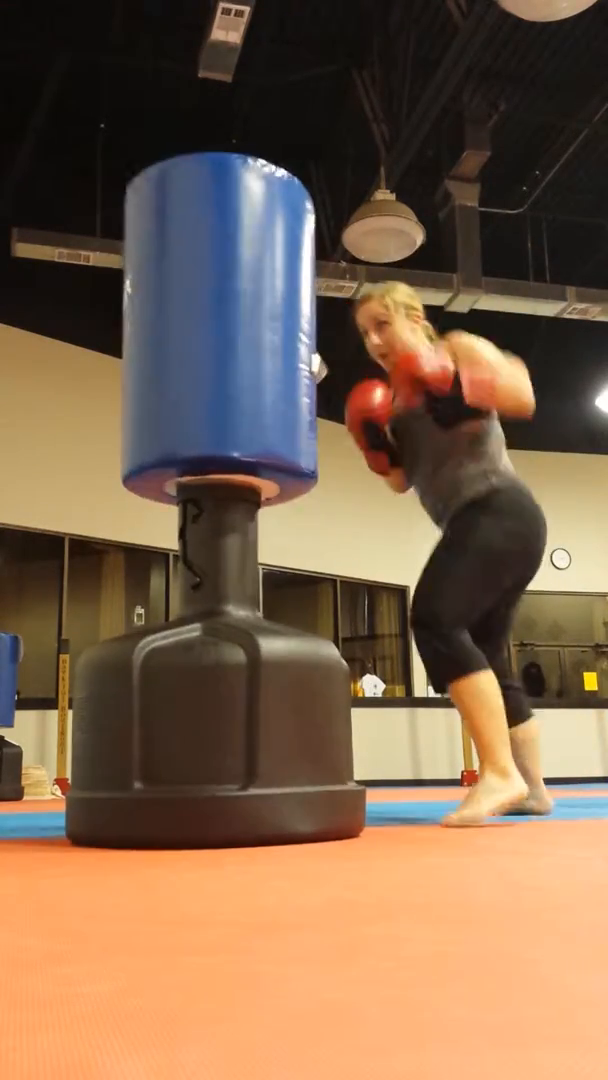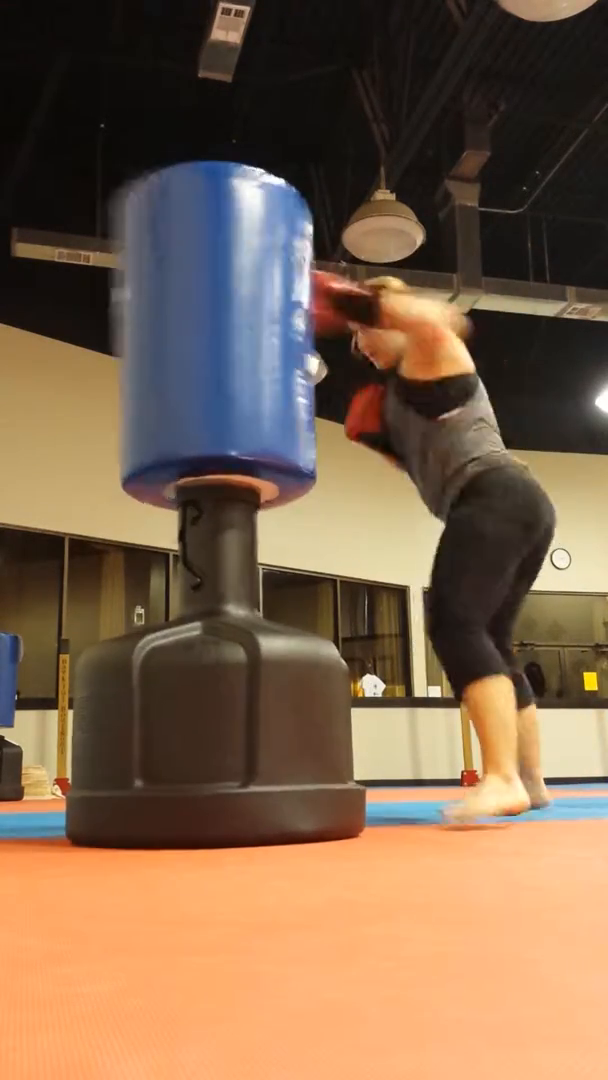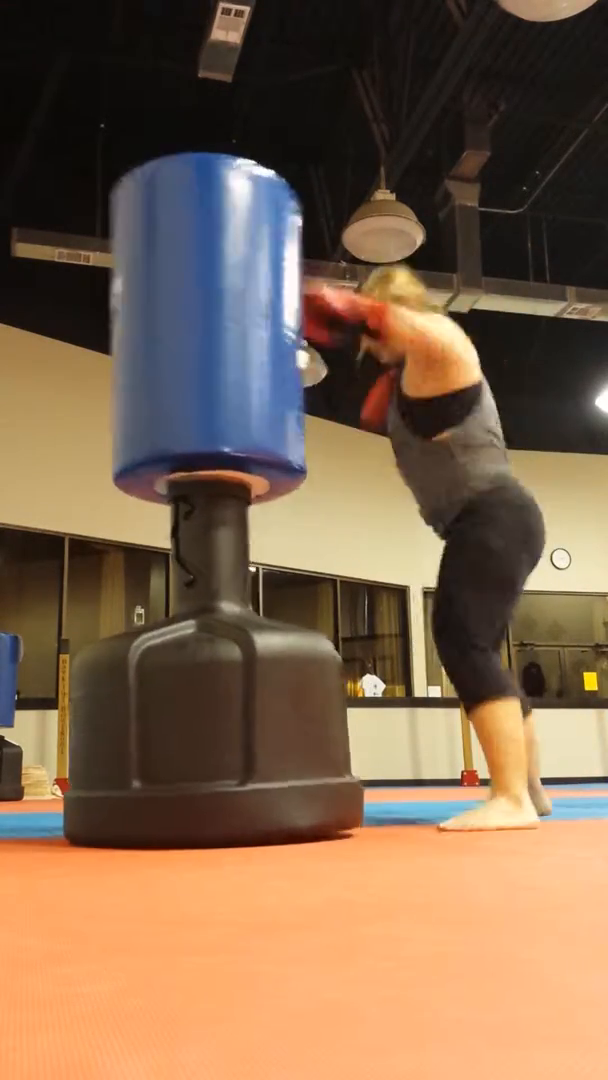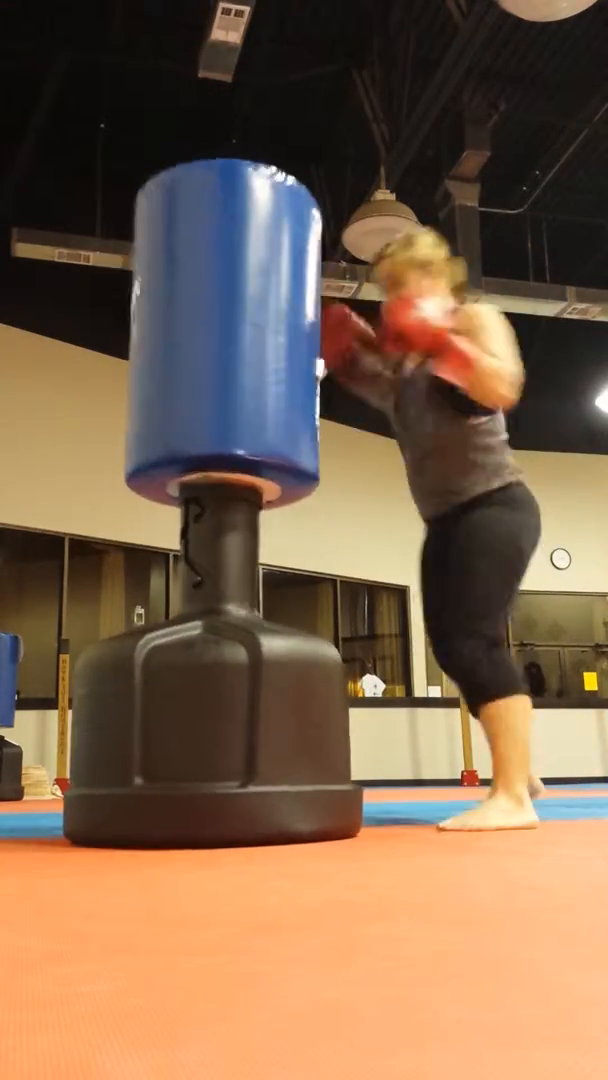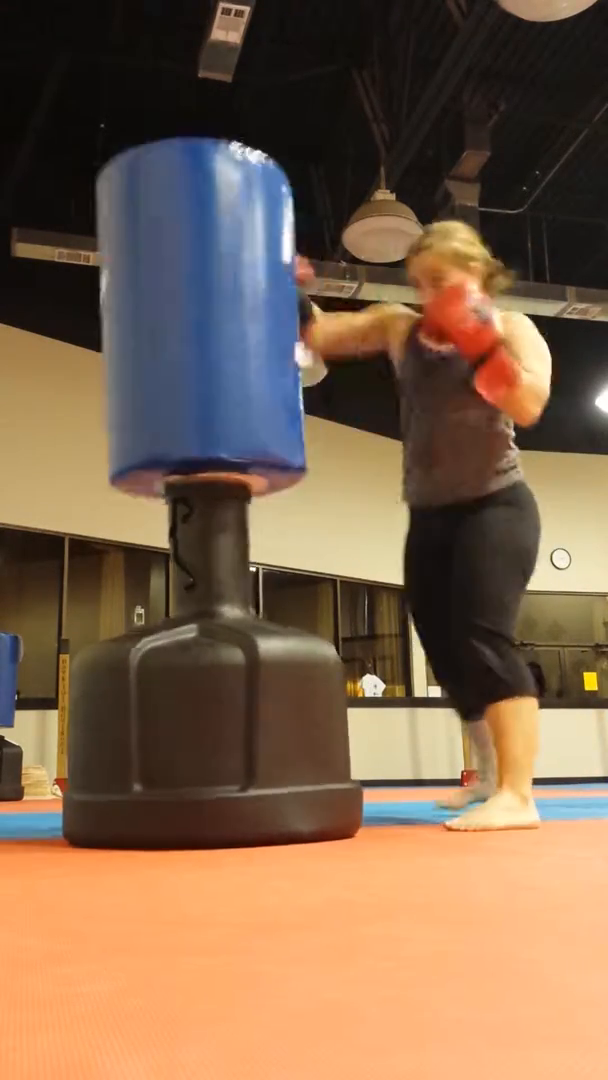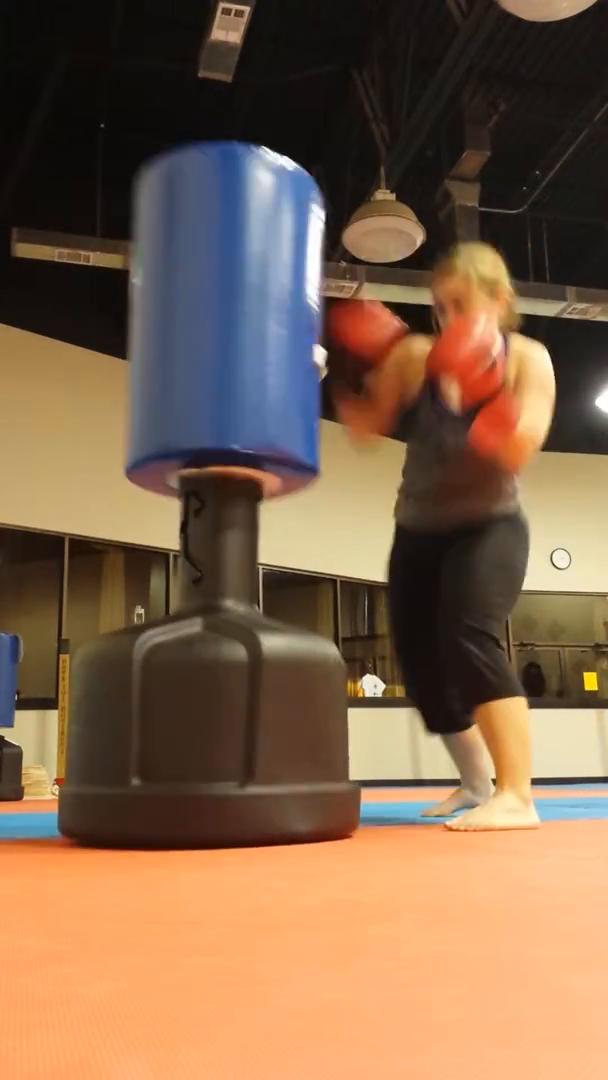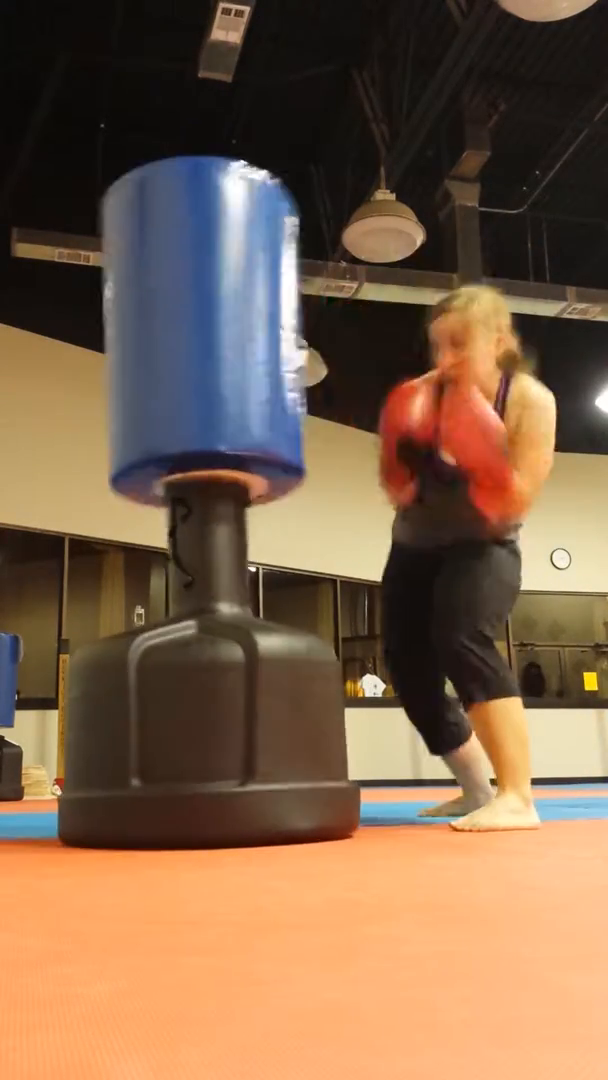
dt=0.1s
person 1, frame 1
left shoulder: (460, 348)
right shoulder: (394, 399)
left elbow: (521, 394)
right elbow: (398, 479)
left wrist: (448, 378)
right wrist: (373, 439)
left hip: (498, 515)
right hip: (475, 528)
left knee: (434, 620)
right knee: (481, 657)
left ankle: (499, 774)
right ankle: (531, 786)
person 1, frame 2
left shoulder: (432, 341)
right shoulder: (399, 386)
left elbow: (436, 313)
left wrist: (355, 303)
right wrist: (388, 443)
left hip: (495, 501)
right hip: (511, 507)
left knee: (455, 624)
right knee: (482, 639)
left ankle: (504, 780)
right ankle: (529, 783)
person 1, frame 3
left shoulder: (440, 343)
right shoulder: (413, 378)
left elbow: (416, 325)
left wrist: (349, 312)
right wrist: (394, 424)
left hip: (492, 519)
right hip: (484, 524)
left knee: (462, 641)
right knee: (474, 651)
left ankle: (511, 798)
right ankle: (529, 788)
person 1, frame 4
left shoulder: (478, 320)
right shoulder: (400, 343)
left elbow: (498, 389)
left wrist: (437, 339)
right wrist: (352, 365)
left hip: (494, 507)
right hip: (444, 520)
left knee: (473, 638)
right knee: (455, 646)
left ankle: (513, 798)
right ankle: (521, 777)
person 1, frame 5
left shoulder: (513, 327)
right shoulder: (402, 326)
left elbow: (528, 406)
right elbow: (318, 338)
left wrist: (484, 343)
left hip: (495, 506)
right hip: (432, 516)
left knee: (482, 634)
right knee: (442, 642)
left ankle: (516, 794)
right ankle: (492, 773)
person 1, frame 6
left shoulder: (528, 359)
right shoulder: (416, 353)
left elbow: (518, 449)
right elbow: (361, 424)
left wrist: (485, 382)
right wrist: (366, 371)
left hip: (489, 530)
right hip: (418, 533)
left knee: (469, 642)
right knee: (423, 673)
left ankle: (516, 798)
right ankle: (475, 782)
person 1, frame 7
left shoulder: (530, 402)
right shoulder: (423, 394)
left elbow: (515, 505)
right elbow: (399, 496)
left wrist: (484, 454)
right wrist: (404, 457)
left hip: (482, 552)
right hip: (415, 556)
left knee: (462, 640)
right knee: (413, 681)
left ankle: (516, 799)
right ankle: (476, 792)
